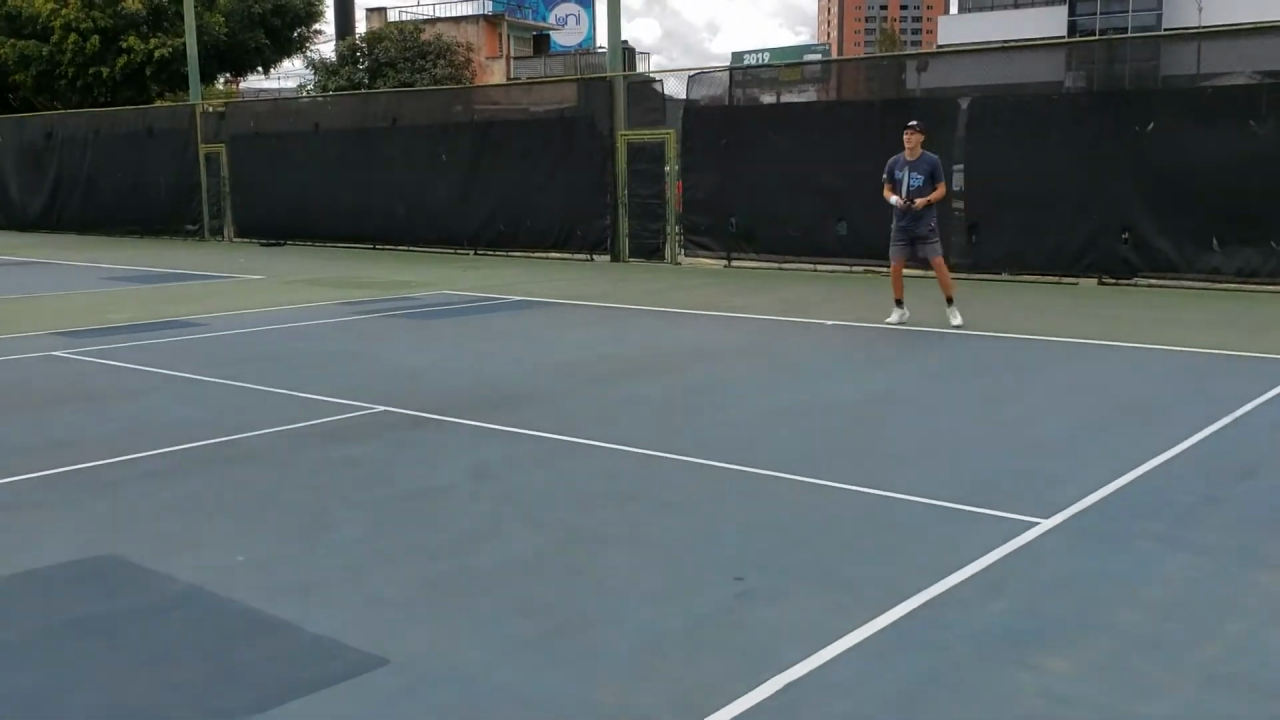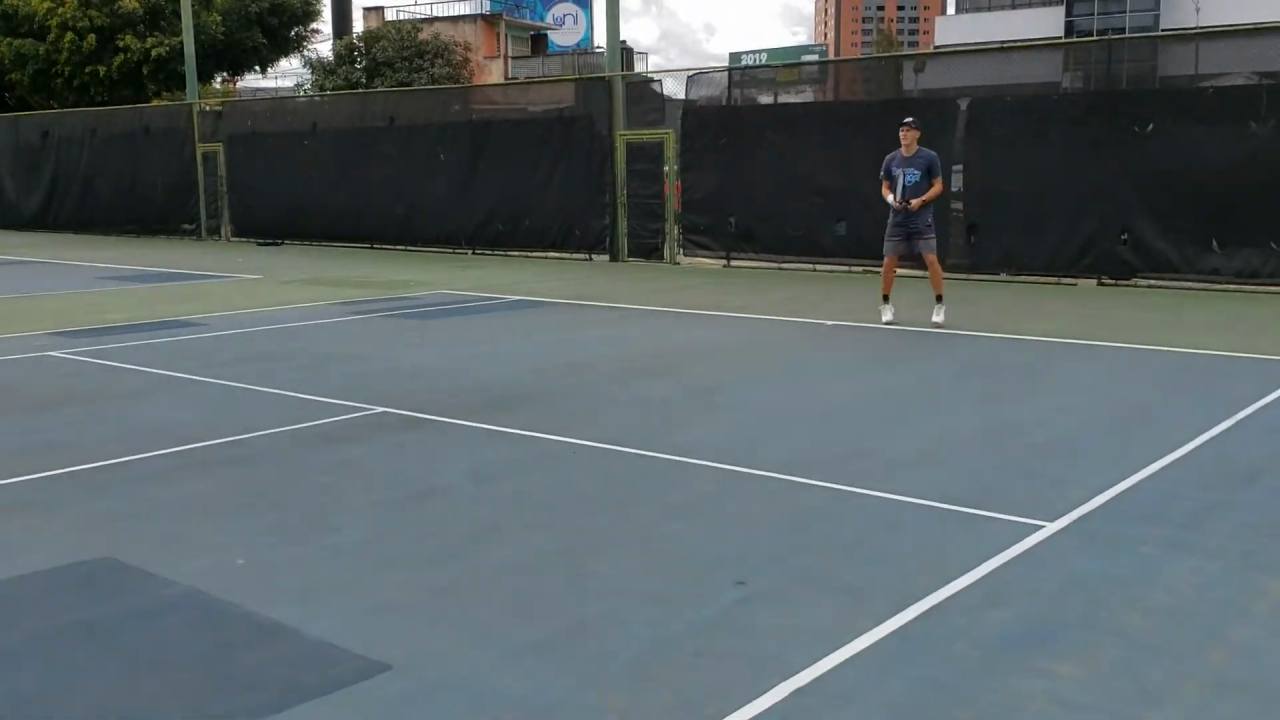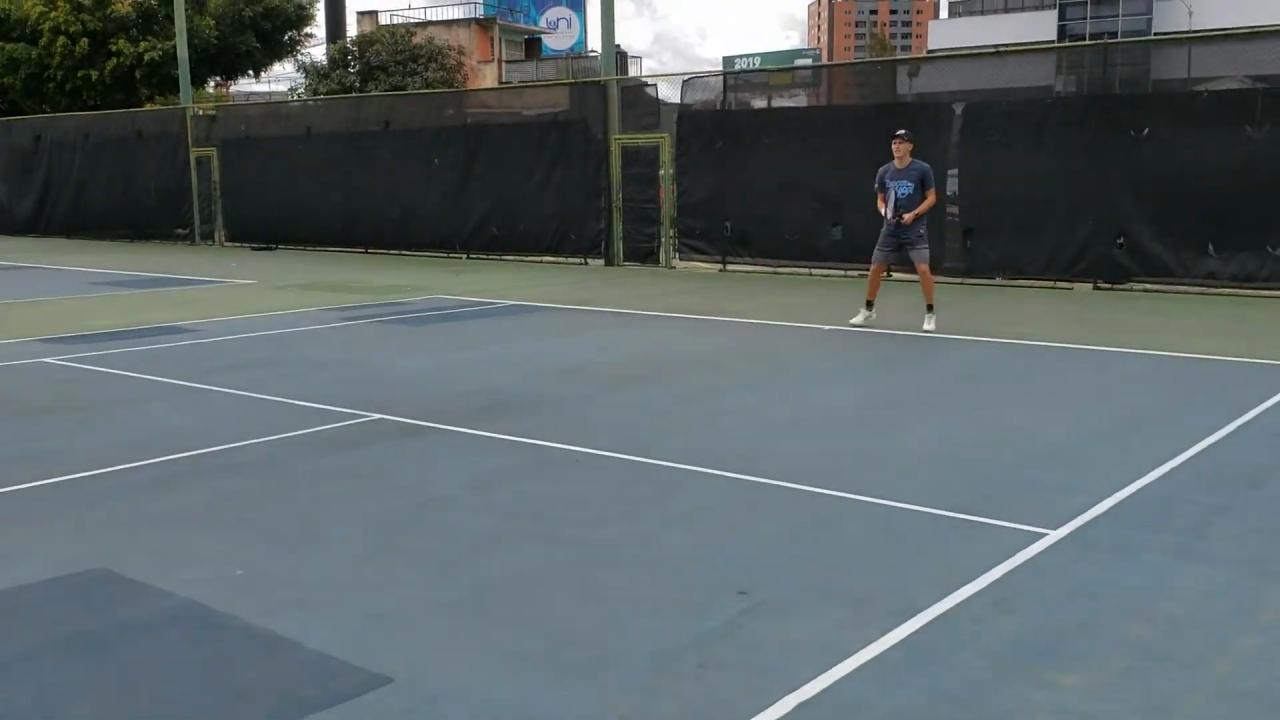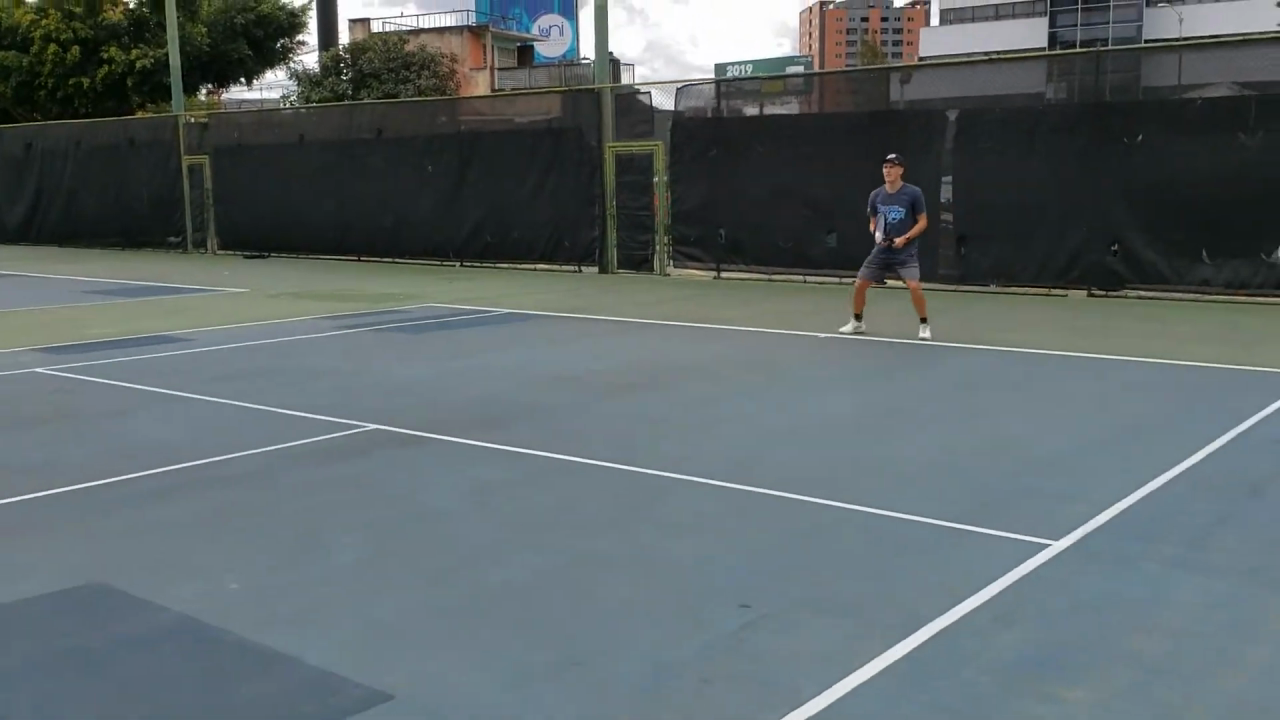
dt=0.1s
person 1, frame 1
left shoulder: (933, 161)
right shoulder: (893, 163)
left elbow: (942, 190)
right elbow: (887, 191)
left wrist: (925, 201)
right wrist: (895, 200)
left hip: (925, 222)
right hip: (901, 223)
left knee: (938, 263)
right knee: (895, 267)
left ankle: (951, 308)
right ankle: (900, 309)
person 1, frame 2
left shoulder: (930, 157)
right shoulder: (891, 160)
left elbow: (938, 187)
right elbow: (885, 188)
left wrist: (920, 201)
right wrist: (891, 199)
left hip: (923, 219)
right hip: (899, 219)
left knee: (931, 260)
right knee: (888, 262)
left ankle: (939, 306)
right ankle: (887, 306)
person 1, frame 3
left shoulder: (923, 169)
right shoulder: (884, 172)
left elbow: (931, 198)
left wrist: (914, 214)
right wrist: (885, 212)
left hip: (915, 229)
right hip: (891, 230)
left knee: (923, 270)
right knee: (876, 270)
left ankle: (930, 314)
right ankle: (868, 311)
person 1, frame 4
left shoulder: (914, 193)
right shoulder: (875, 195)
left elbow: (923, 222)
left wrist: (904, 238)
right wrist: (877, 235)
left hip: (905, 251)
right hip: (882, 251)
left knee: (914, 286)
right knee: (859, 286)
left ankle: (924, 325)
right ankle: (857, 321)
